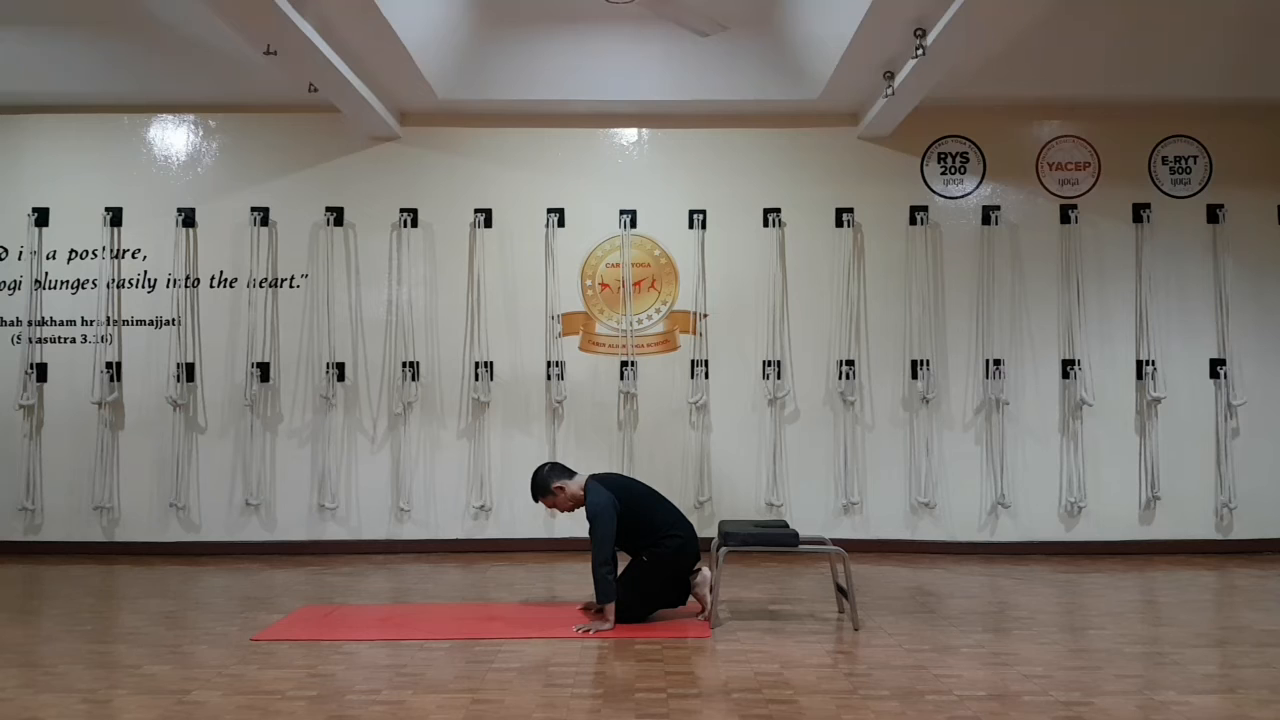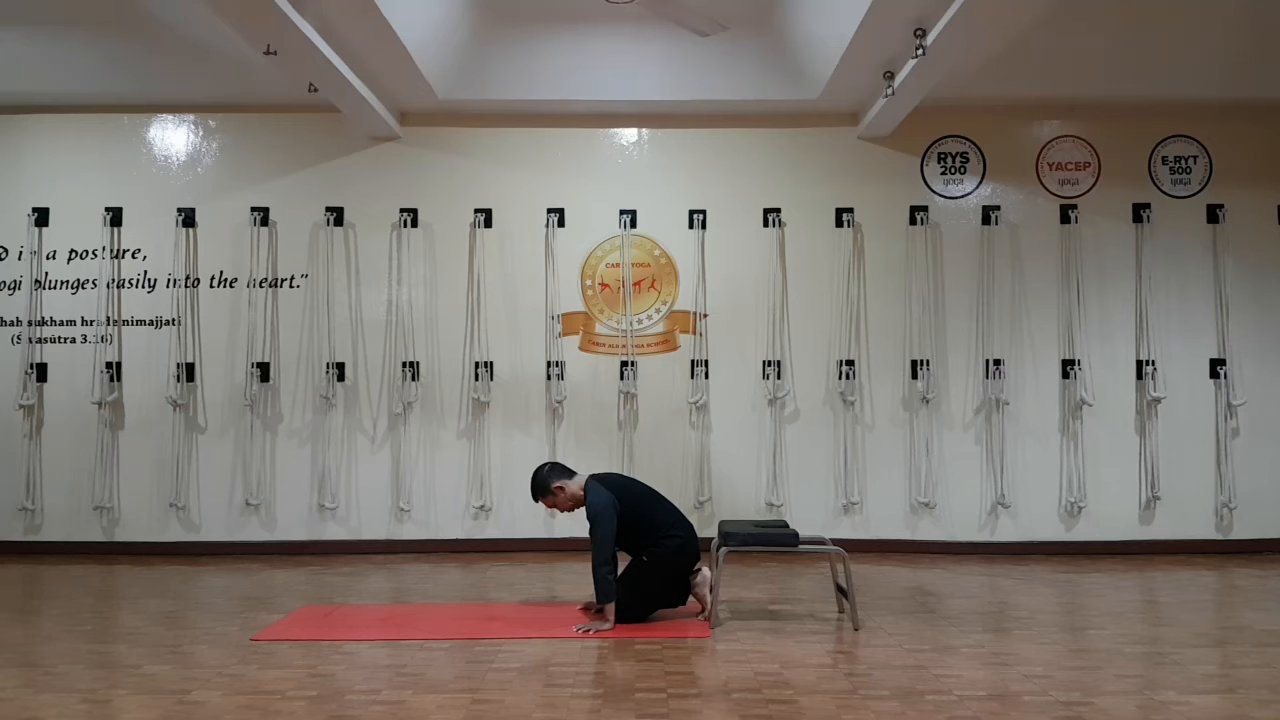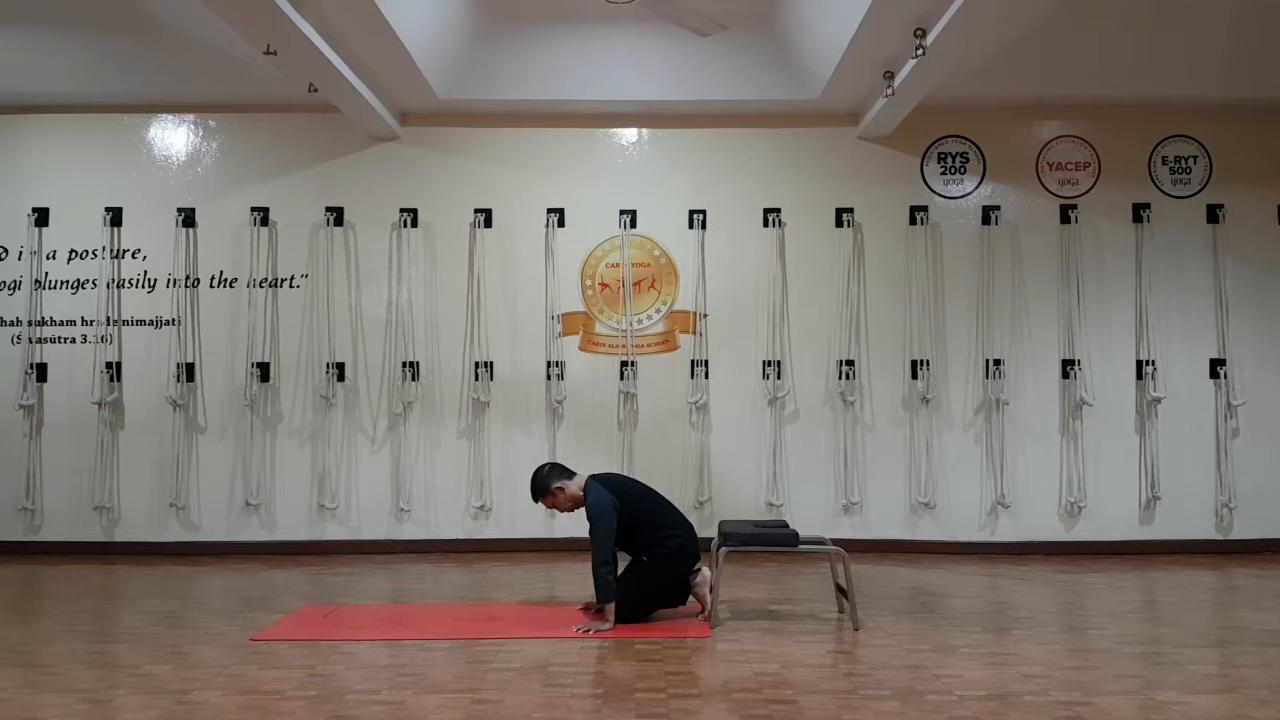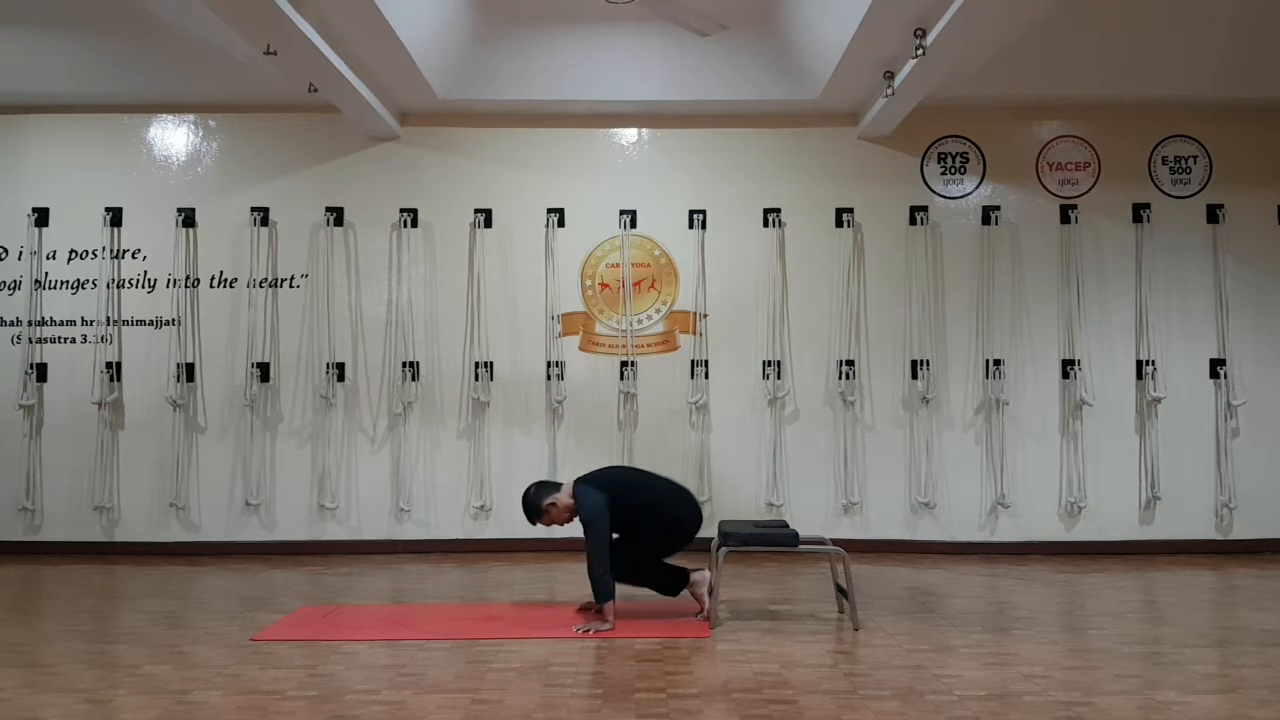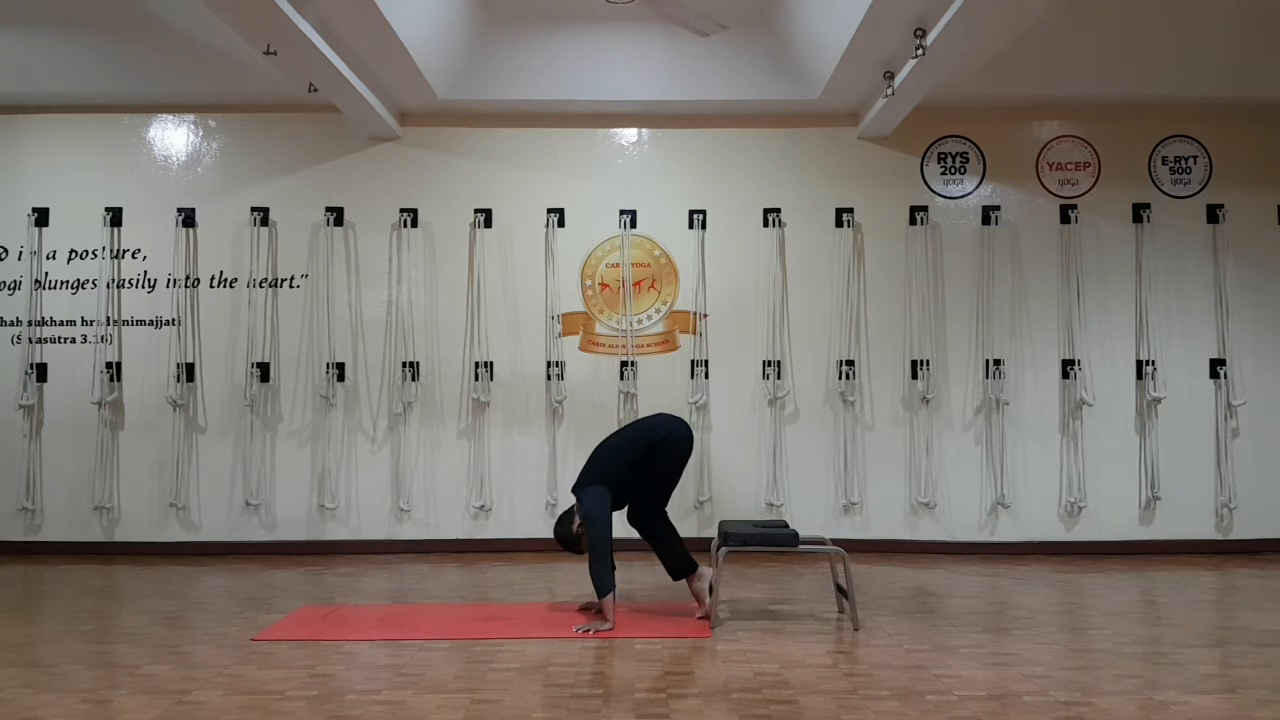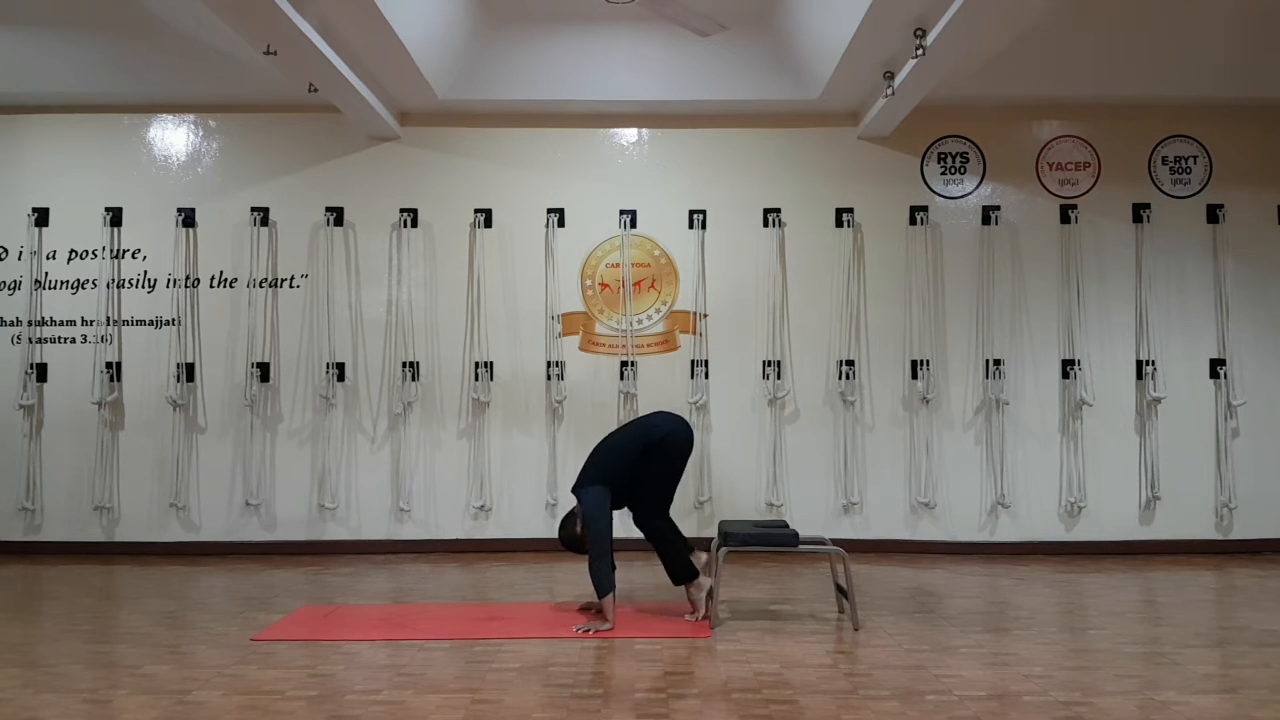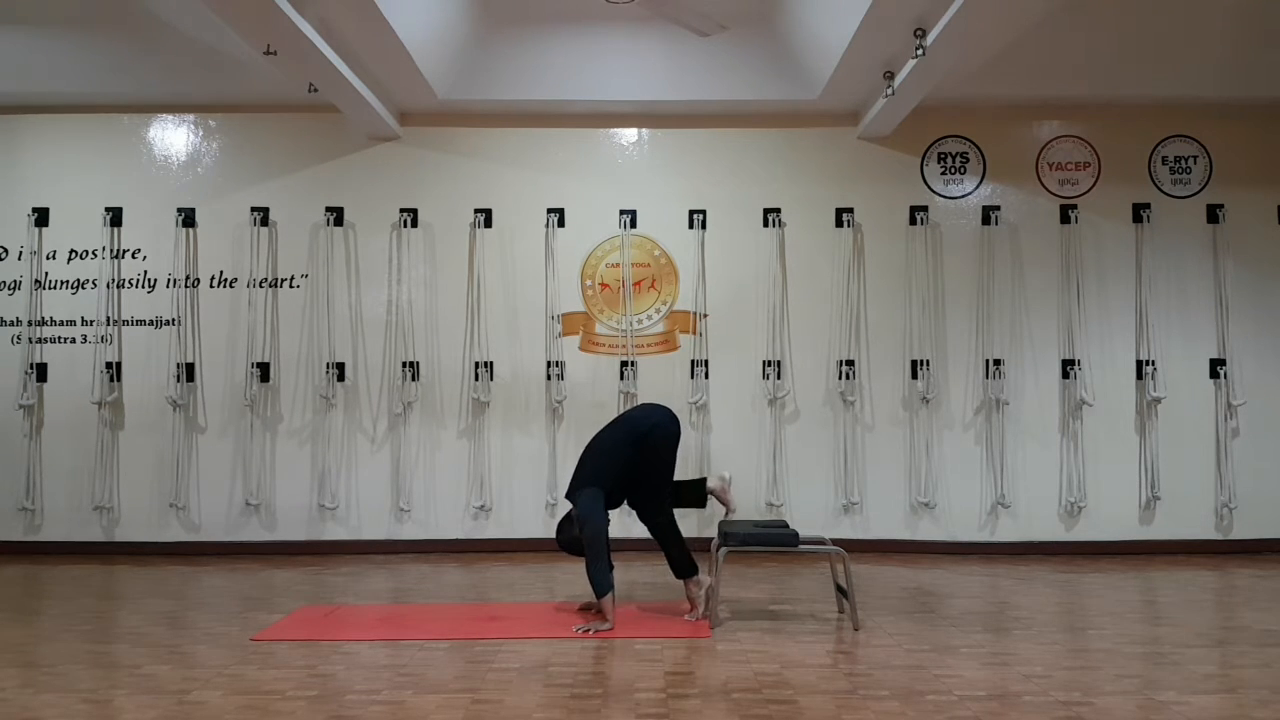
dt=0.7s
person 1, frame 1
left shoulder: (598, 501)
right shoulder: (598, 488)
left elbow: (602, 559)
right elbow: (606, 552)
left wrist: (608, 619)
right wrist: (604, 600)
left hip: (673, 547)
right hip: (675, 543)
left knee: (623, 609)
right knee: (623, 598)
left ankle: (692, 586)
right ankle: (691, 580)
person 1, frame 2
left shoulder: (599, 501)
right shoulder: (598, 488)
left elbow: (603, 559)
right elbow: (606, 552)
left wrist: (608, 619)
right wrist: (605, 600)
left hip: (673, 547)
right hip: (675, 543)
left knee: (623, 609)
right knee: (621, 598)
left ankle: (691, 585)
right ankle: (692, 579)
person 1, frame 3
left shoulder: (598, 501)
right shoulder: (598, 489)
left elbow: (603, 559)
right elbow: (607, 553)
left wrist: (608, 619)
right wrist: (606, 601)
left hip: (673, 548)
right hip: (674, 543)
left knee: (623, 610)
right knee: (623, 597)
left ankle: (692, 584)
right ankle: (691, 579)
person 1, frame 4
left shoulder: (590, 504)
right shoulder: (585, 494)
left elbow: (598, 560)
right elbow: (601, 556)
left wrist: (607, 619)
right wrist: (604, 603)
left hip: (678, 513)
right hip: (675, 509)
left knee: (620, 562)
right knee: (619, 556)
left ankle: (692, 580)
right ankle: (692, 578)
person 1, frame 5
left shoulder: (591, 505)
right shoulder: (590, 498)
left elbow: (599, 558)
right elbow: (602, 553)
left wrist: (608, 619)
right wrist: (605, 602)
left hip: (668, 436)
right hip: (664, 436)
left knee: (646, 517)
right knee: (642, 516)
left ankle: (695, 575)
right ankle: (695, 574)
person 1, frame 6
left shoulder: (592, 504)
right shoulder: (594, 498)
left elbow: (599, 559)
right elbow: (603, 552)
left wrist: (608, 619)
right wrist: (605, 603)
left hip: (668, 434)
right hip: (661, 433)
left knee: (649, 517)
right knee: (641, 506)
left ankle: (694, 582)
right ankle: (691, 557)
person 1, frame 7
left shoulder: (587, 507)
right shoulder: (588, 501)
left elbow: (596, 561)
right elbow: (601, 554)
left wrist: (608, 619)
right wrist: (605, 603)
left hip: (654, 426)
right hip: (648, 425)
left knee: (654, 513)
right knee: (640, 501)
left ankle: (694, 582)
right ankle: (710, 486)
